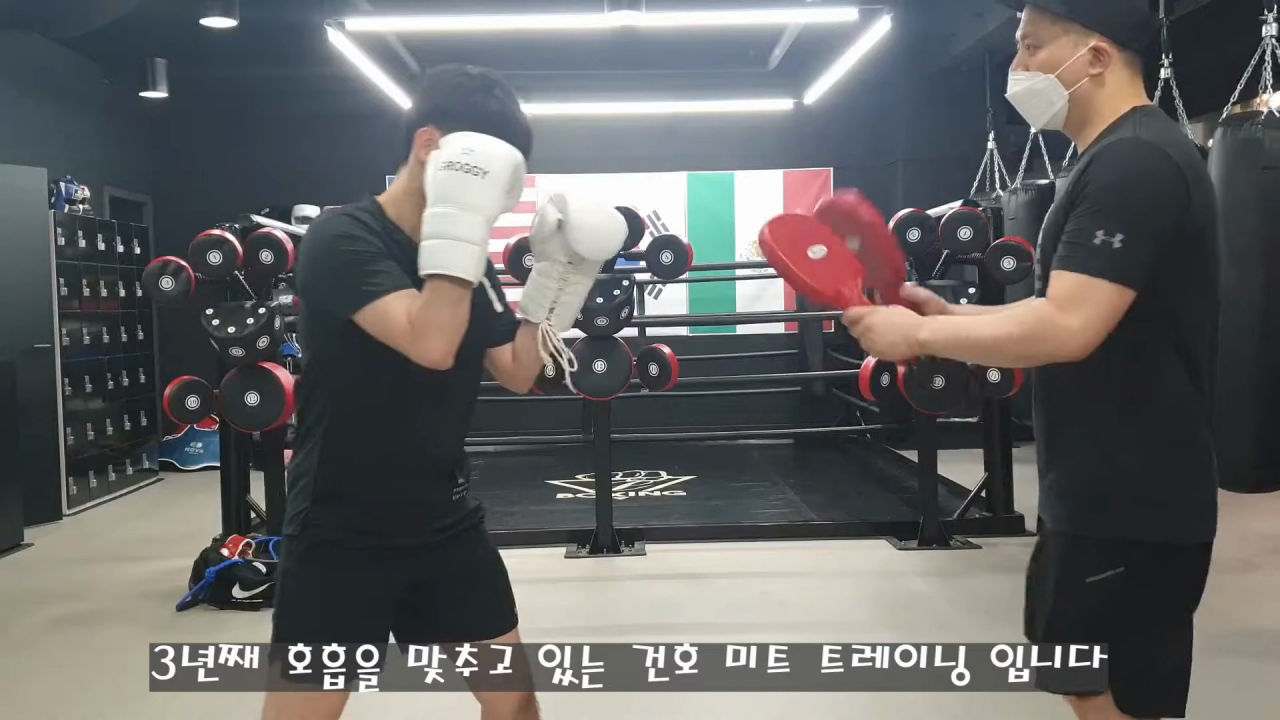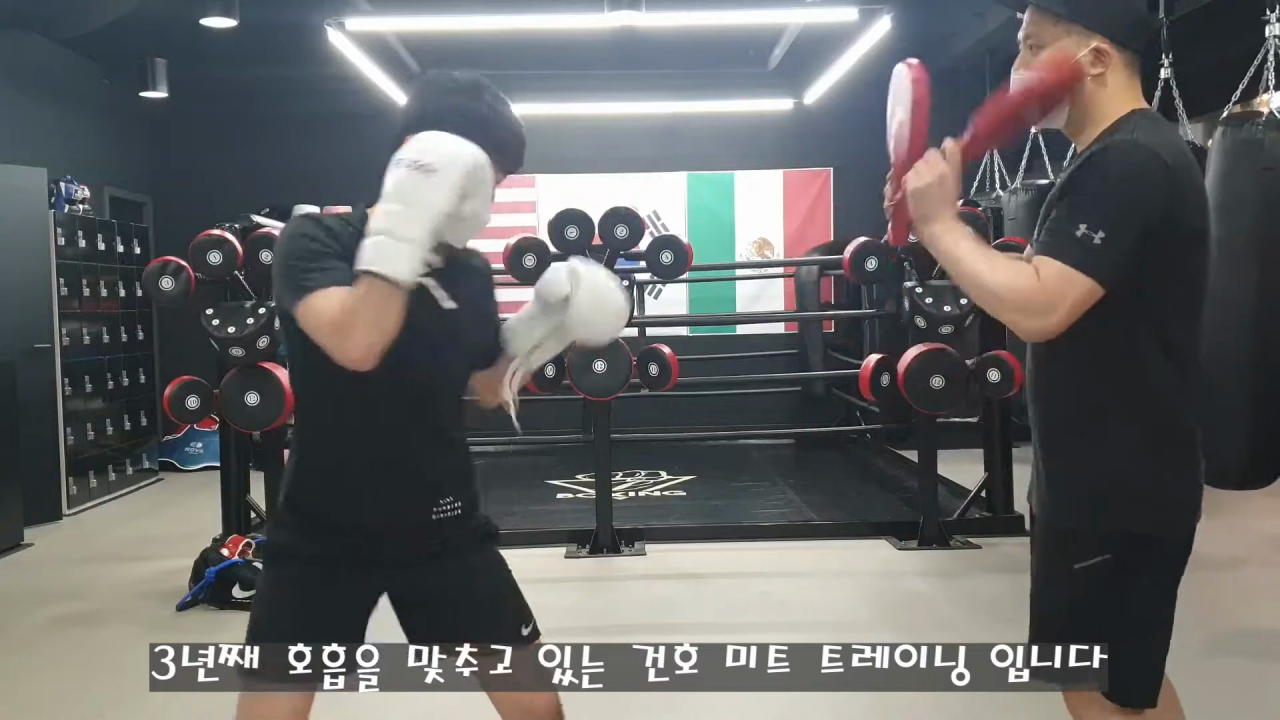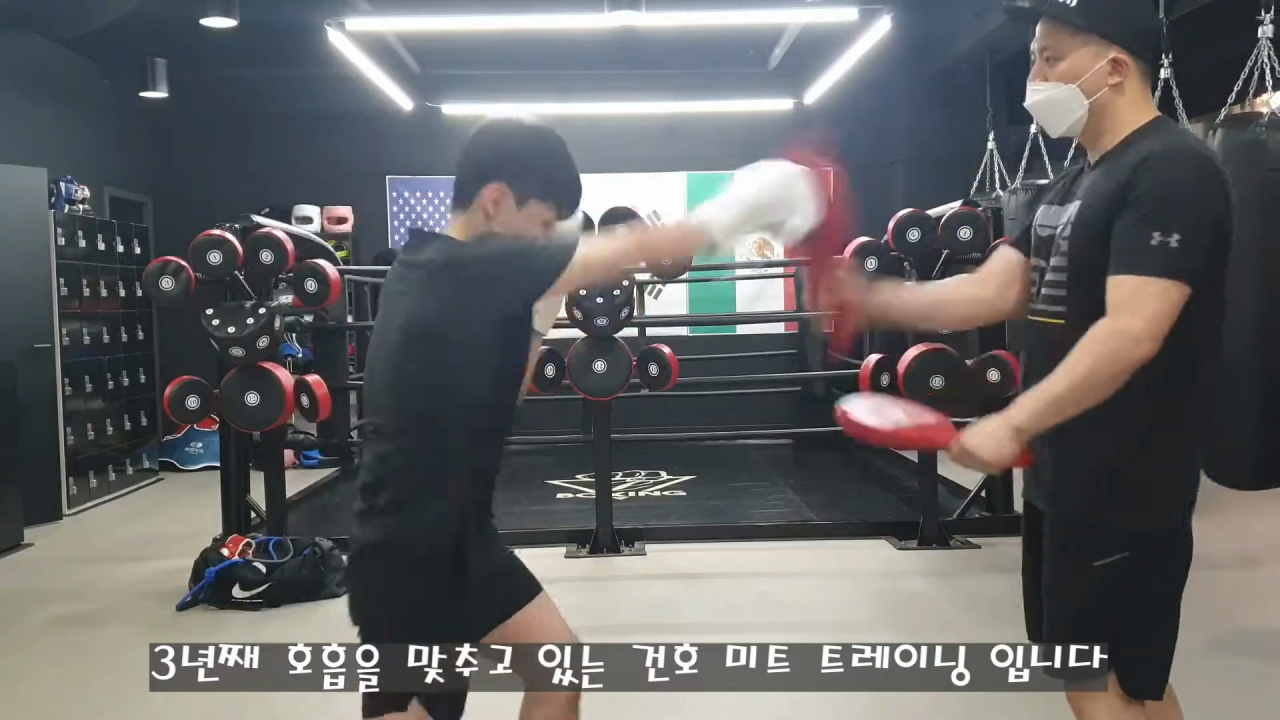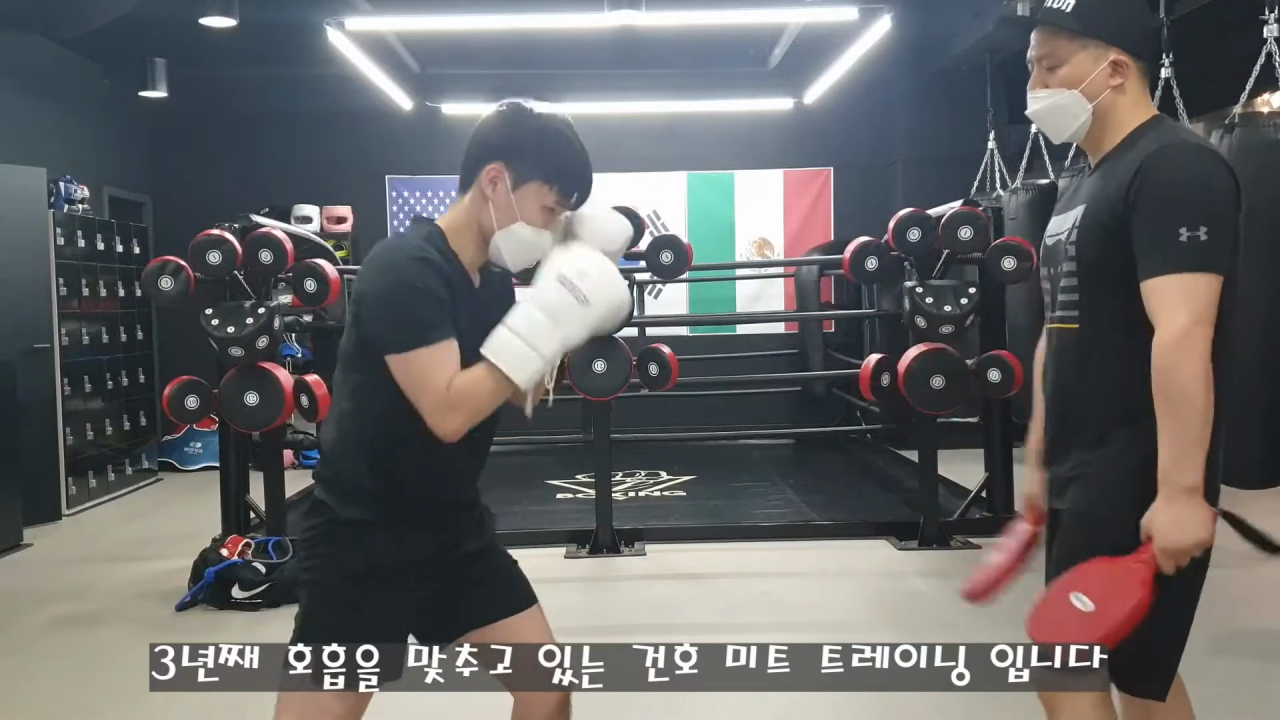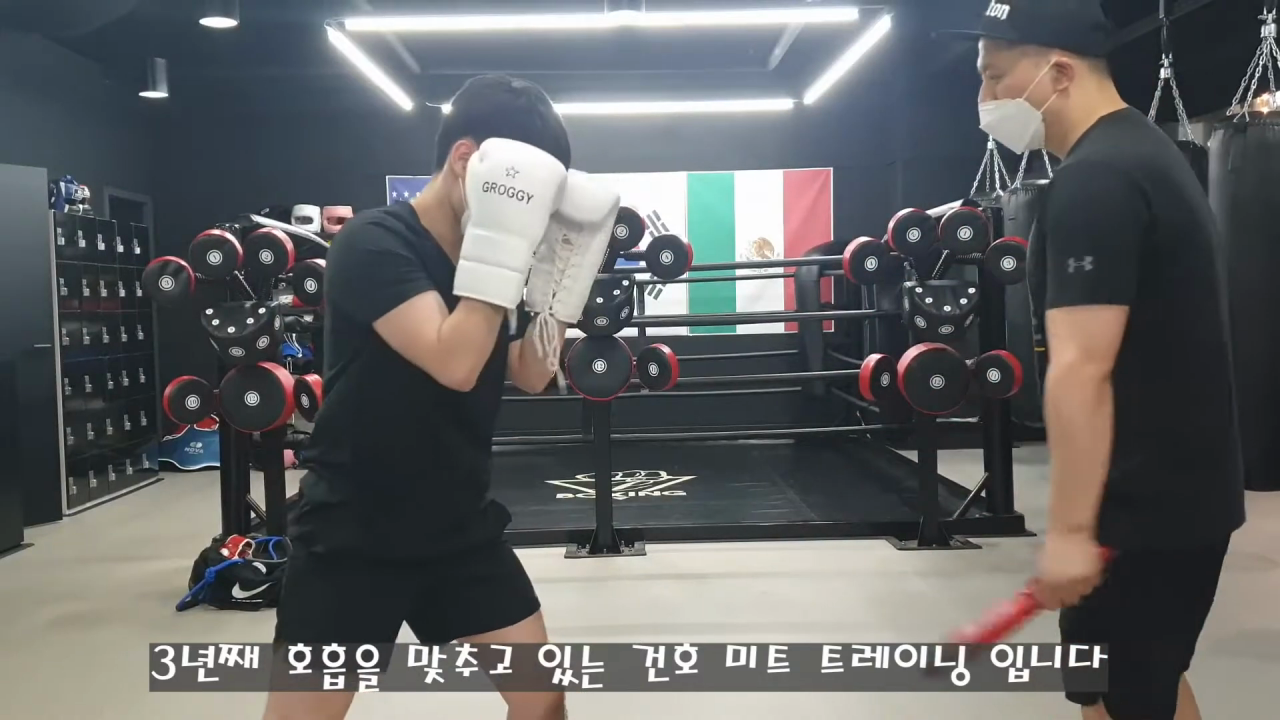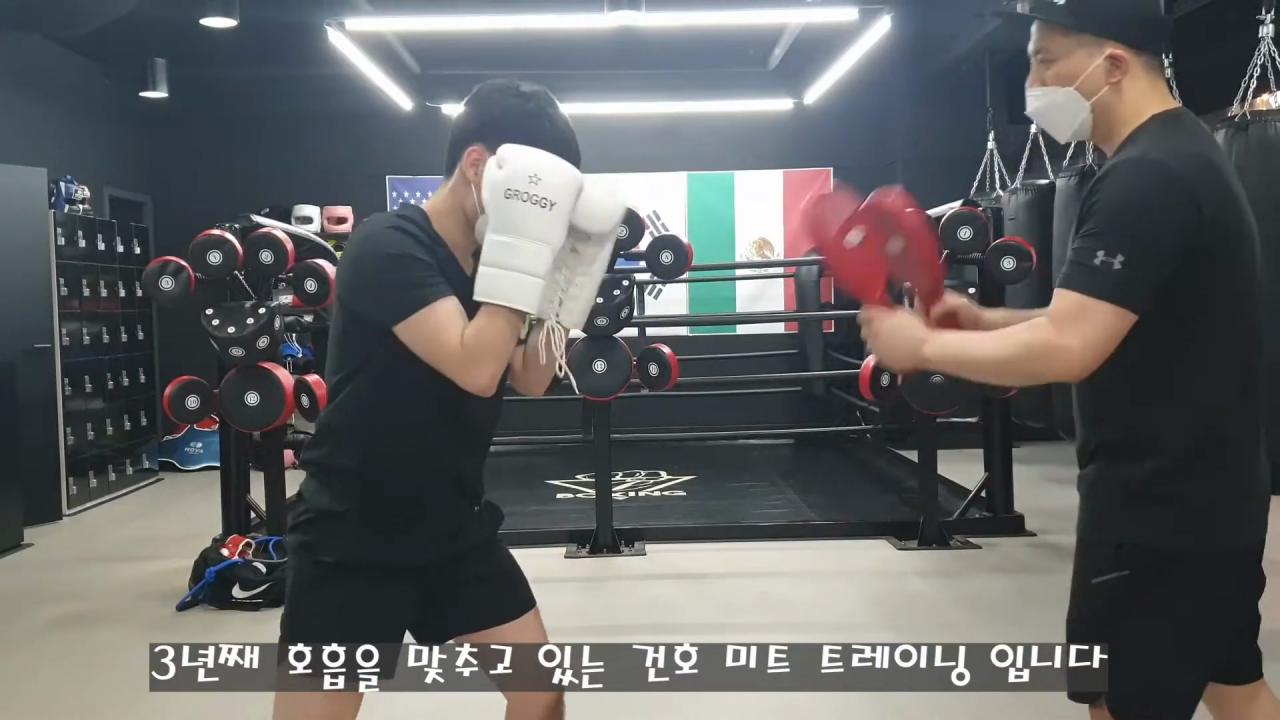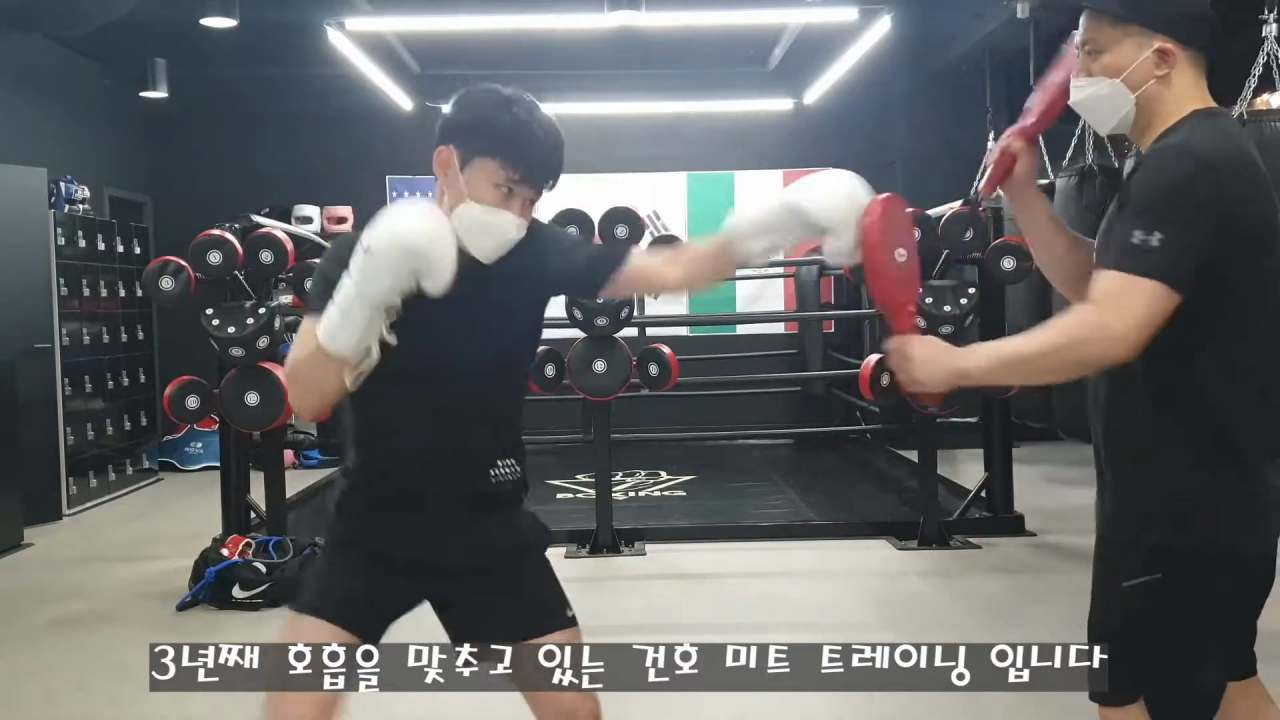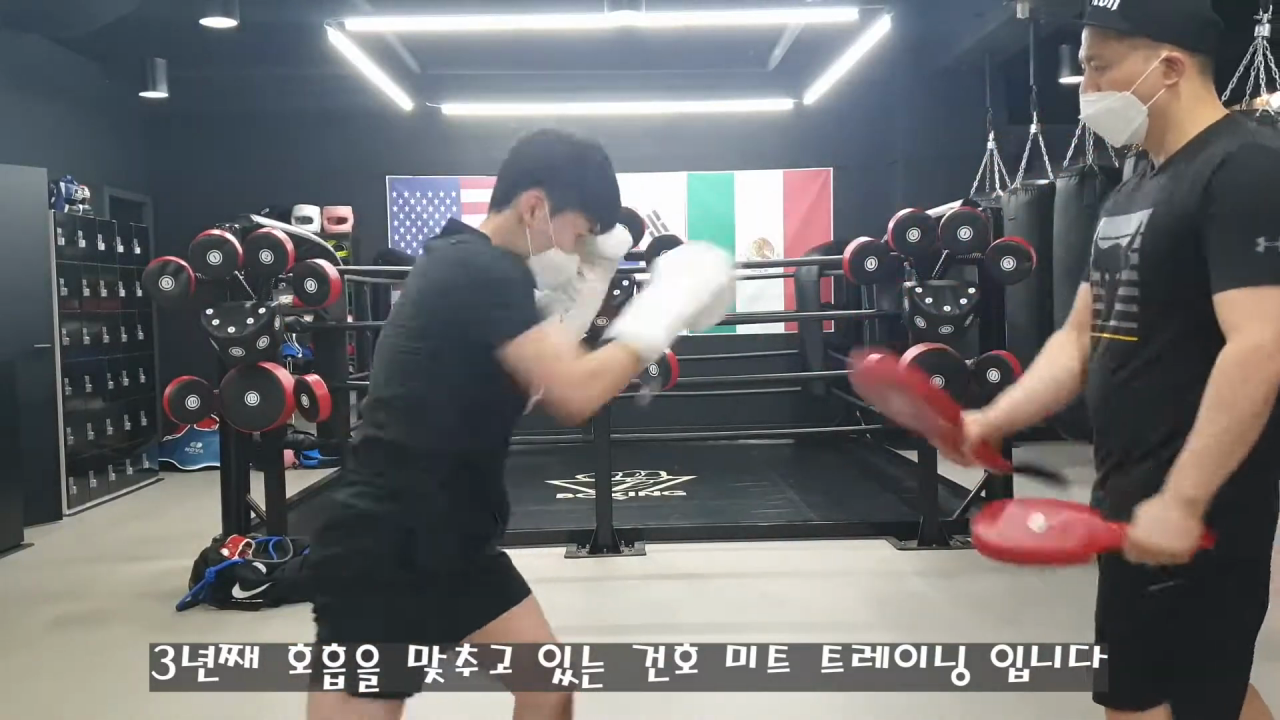
dt=0.4s
person 1, frame 1
left shoulder: (1135, 162)
right shoulder: (1114, 161)
left elbow: (1069, 327)
left wrist: (917, 336)
right wrist: (953, 316)
left hip: (1130, 493)
right hip: (1099, 485)
person 1, frame 2
left shoulder: (1133, 163)
right shoulder: (1107, 161)
left elbow: (1039, 308)
right elbow: (1041, 287)
left wrist: (941, 223)
right wrist: (940, 219)
left hip: (1123, 482)
right hip: (1094, 474)
person 1, frame 3
left shoulder: (1170, 172)
right shoulder: (1075, 179)
left elbow: (1131, 332)
right elbow: (991, 293)
left wrist: (1014, 423)
right wrist: (877, 299)
left hip: (1124, 484)
right hip: (1064, 473)
person 1, frame 4
left shoulder: (1175, 170)
right shoulder: (1087, 183)
left elbow: (1182, 336)
left wrist: (1181, 491)
right wrist: (1036, 461)
left hip: (1139, 486)
right hip: (1087, 478)
person 1, frame 5
left shoulder: (1093, 181)
right shoulder: (1137, 156)
left elbow: (1082, 371)
left wrist: (1069, 528)
left hip: (1143, 502)
right hip: (1175, 484)
person 1, frame 6
left shoulder: (1145, 179)
right shoulder: (1178, 157)
left elbow: (1069, 349)
left wrist: (923, 348)
right wrist: (985, 321)
left hip: (1157, 497)
right hip: (1207, 487)
person 1, frame 7
left shoulder: (1187, 167)
right shoulder: (1185, 161)
left elbow: (1111, 329)
right elbow: (1098, 287)
left wrist: (956, 363)
right wrist: (1025, 200)
left hip: (1182, 501)
right hip: (1204, 490)
person 1, frame 8
right shoulder: (1136, 190)
right elbow: (1083, 336)
left wrist: (1180, 501)
right wrist: (992, 421)
left hip: (1193, 511)
right hip: (1137, 496)
person 2, frame 1
left shoulder: (465, 258)
right shoulder: (342, 238)
left elbow: (517, 372)
right elbow: (431, 345)
left wrist: (559, 274)
right wrist: (460, 219)
left hip: (443, 520)
right hip: (343, 531)
person 2, frame 2
left shoulder: (468, 271)
right shoulder: (314, 240)
right elbow: (355, 346)
left wrist: (545, 326)
right wrist: (405, 222)
left hip: (445, 533)
right hip: (322, 538)
person 2, frame 3
left shoulder: (424, 265)
right shoulder: (471, 269)
left elbow: (505, 387)
right elbow: (630, 252)
left wrist: (540, 306)
right wrist: (733, 210)
left hip: (436, 535)
right hip: (403, 558)
person 2, frame 4
left shoulder: (487, 277)
right shoulder: (405, 270)
left elbow: (516, 385)
right elbow: (448, 413)
left wrist: (568, 286)
right wrist: (548, 324)
left hip: (452, 533)
right hip: (360, 545)
person 2, frame 5
left shoulder: (482, 253)
right shoulder: (372, 243)
left elbow: (531, 374)
right elbow: (453, 364)
left wrist: (569, 255)
right wrist: (505, 242)
left hip: (460, 526)
right hip: (353, 532)
person 2, frame 6
left shoulder: (487, 258)
right shoulder: (387, 247)
left elbow: (532, 378)
right elbow: (476, 368)
left wrist: (576, 263)
right wrist: (524, 246)
left hip: (454, 527)
right hip: (354, 536)
person 2, frame 7
left shoulder: (535, 251)
right shoulder: (359, 257)
left elbow: (669, 269)
right elbow: (307, 398)
left wrist: (783, 221)
right wrist: (365, 295)
left hip: (488, 527)
right hip: (373, 532)
person 2, frame 8
left shoulder: (466, 270)
right shoulder: (481, 273)
left elbow: (524, 389)
right elbow: (576, 394)
left wrist: (569, 305)
right wrist: (666, 312)
left hip: (432, 535)
right hip: (381, 547)
